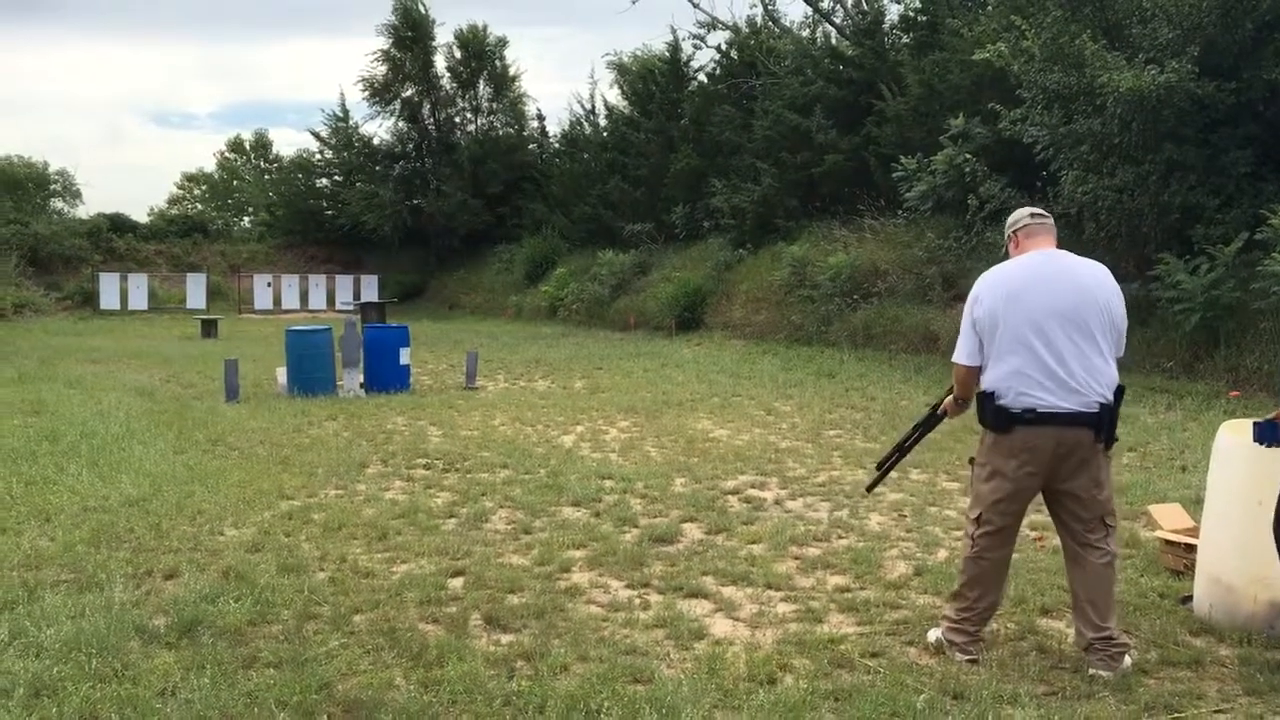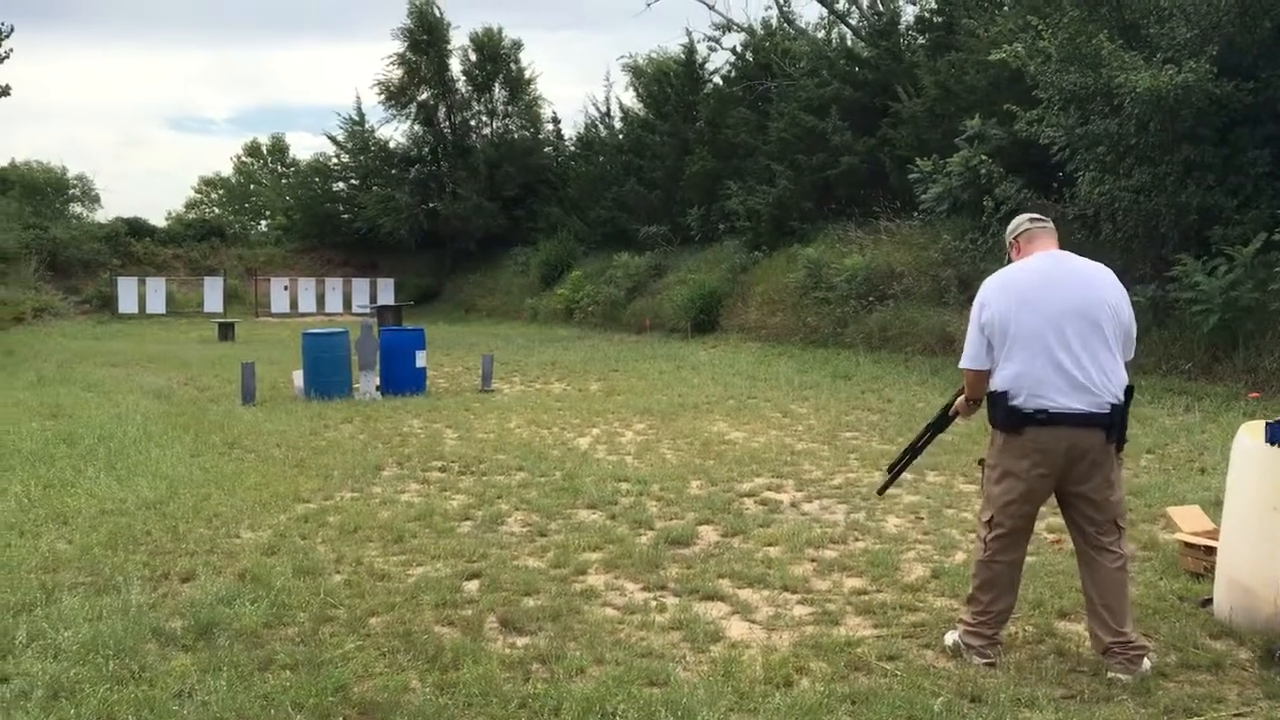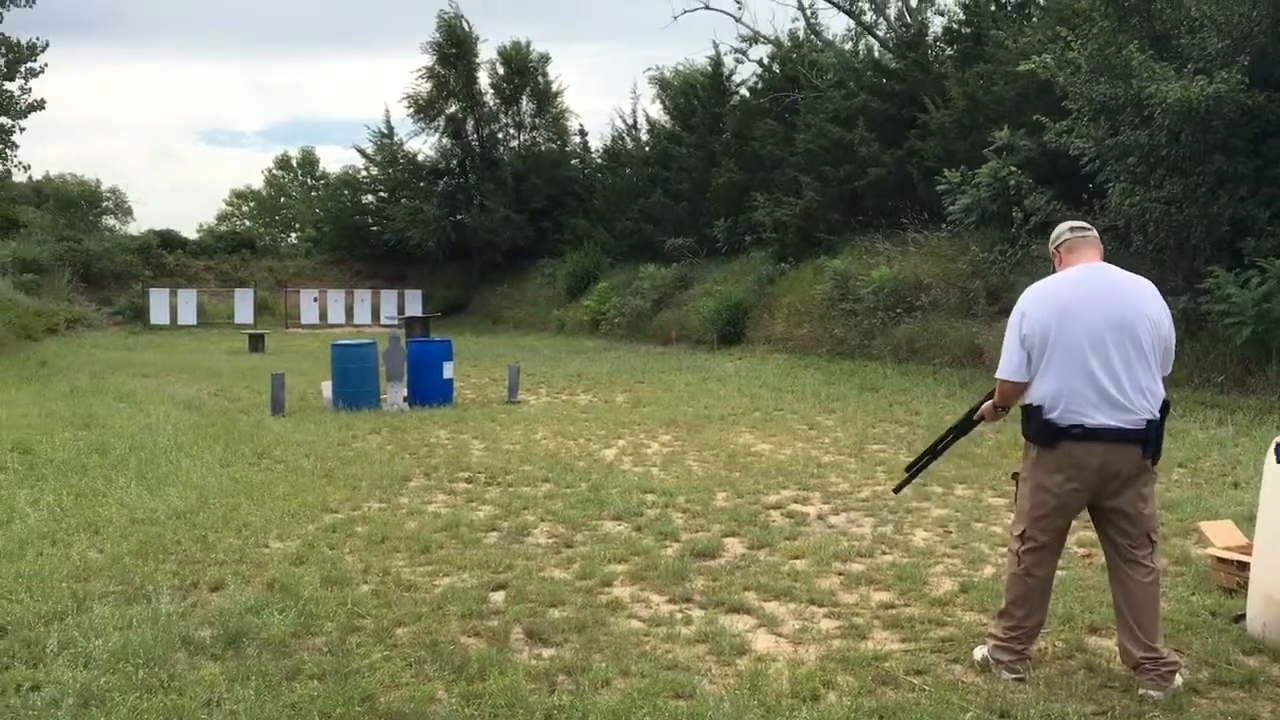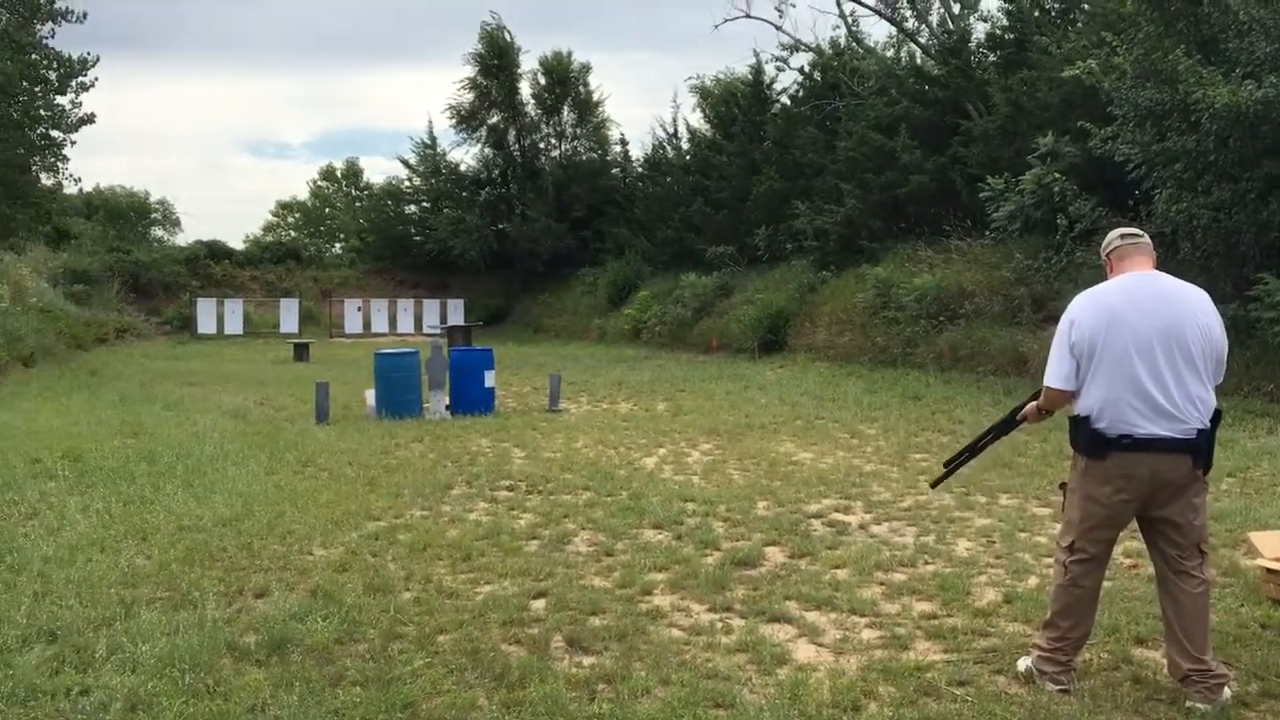
dt=0.3s
person 1, frame 1
left shoulder: (993, 281)
right shoulder: (1100, 277)
left elbow: (968, 365)
right elbow: (1115, 351)
left wrist: (959, 400)
left hip: (1014, 431)
right hip: (1084, 430)
left knee: (988, 535)
right knee: (1092, 540)
left ankle: (962, 635)
right ankle: (1104, 650)
person 1, frame 2
left shoulder: (998, 285)
right shoulder: (1105, 279)
left elbow: (976, 369)
right elbow: (1125, 353)
left wrist: (970, 401)
left hip: (1024, 432)
right hip: (1096, 431)
left knee: (1000, 537)
right knee: (1103, 541)
left ankle: (979, 638)
right ankle: (1122, 651)
person 1, frame 3
left shoulder: (1038, 296)
right shoulder: (1147, 293)
left elbow: (1012, 382)
right elbow: (1163, 368)
left wrist: (996, 407)
left hip: (1059, 445)
right hip: (1131, 446)
left knee: (1032, 551)
right knee: (1136, 556)
left ankle: (1008, 652)
right ankle: (1153, 668)
person 1, frame 4
left shoulder: (1087, 304)
right shoulder: (1199, 301)
left elbow: (1059, 390)
right elbow: (1214, 378)
left wrist: (1040, 408)
left hip: (1109, 456)
right hip: (1182, 457)
left knee: (1080, 560)
right knee: (1186, 567)
left ankle: (1053, 663)
right ankle: (1202, 680)
